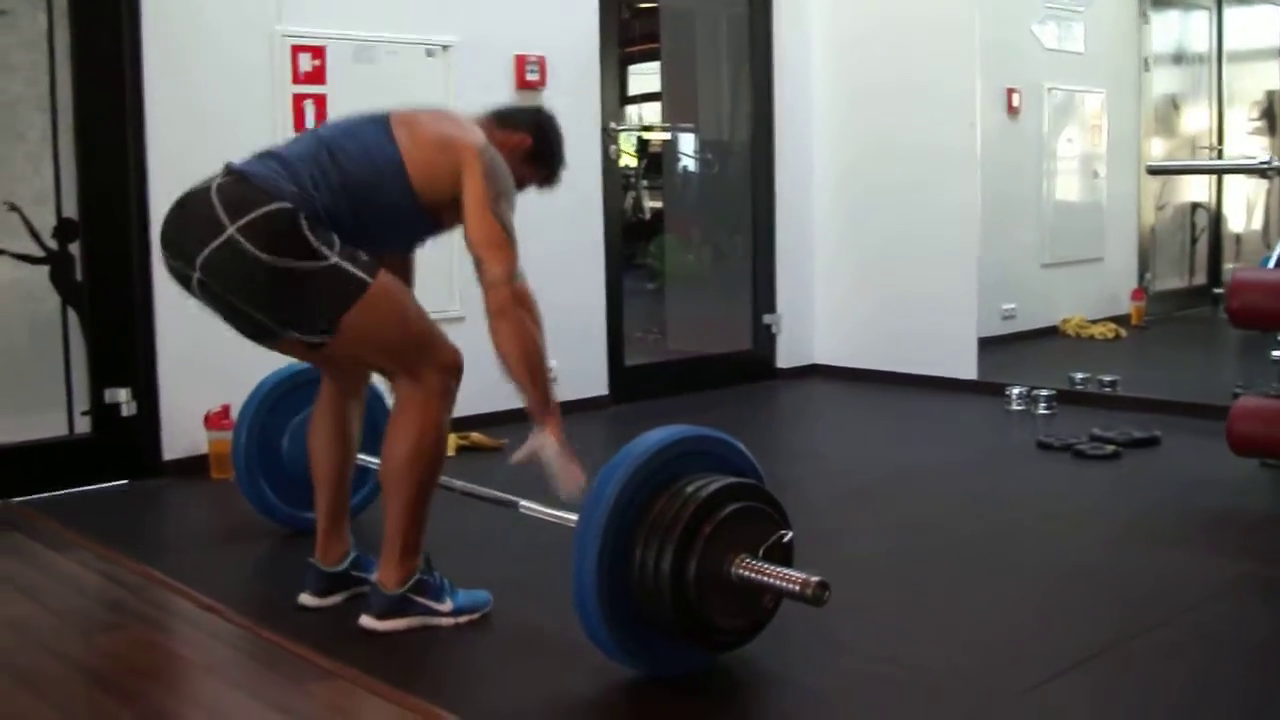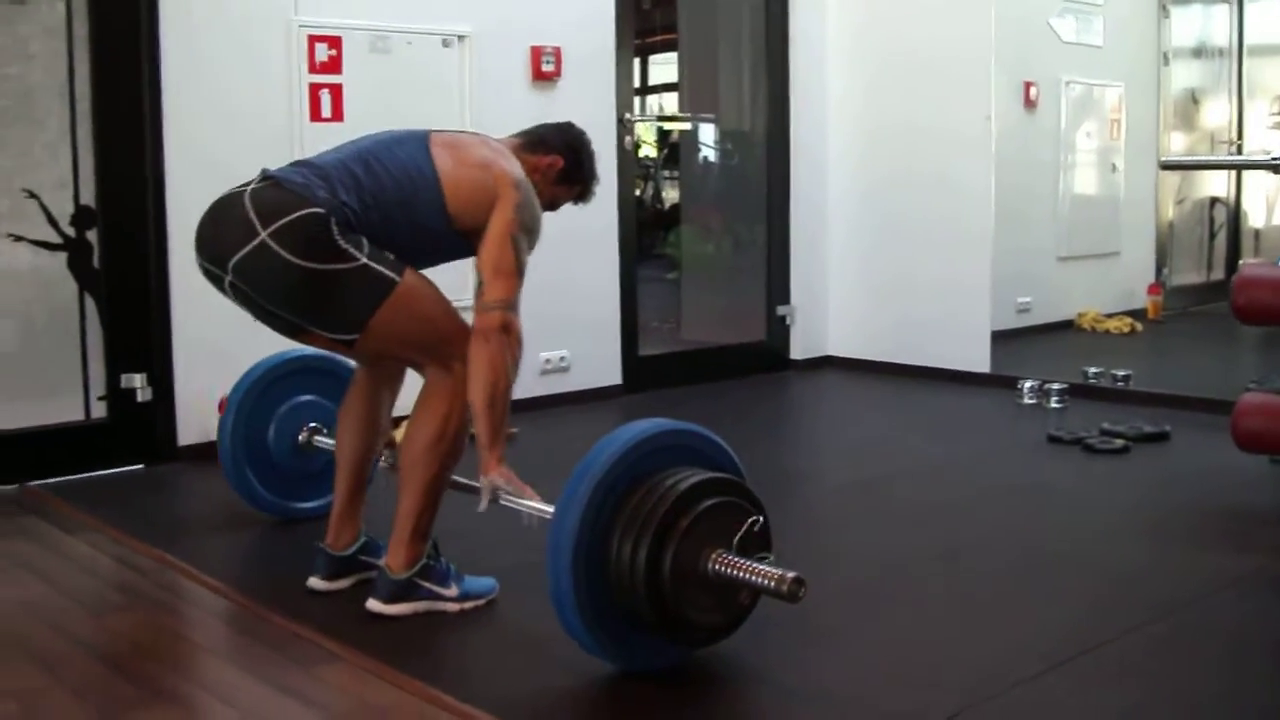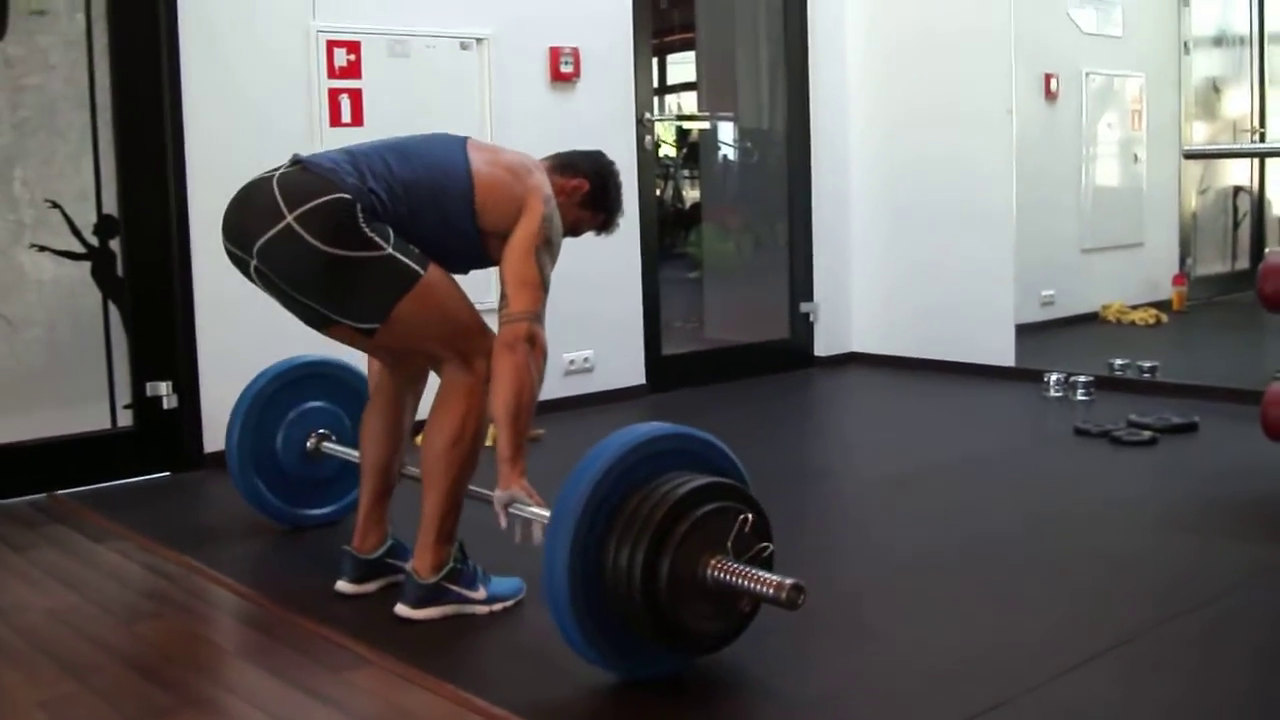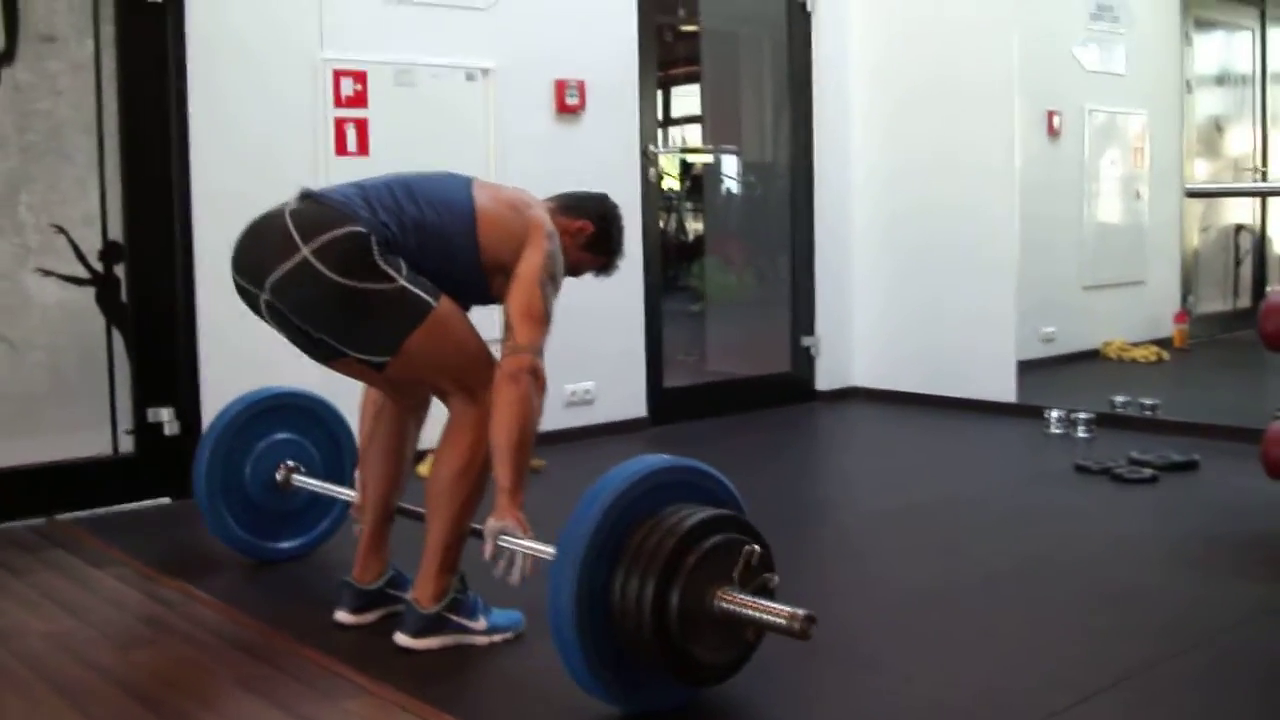
dt=0.7s
person 1, frame 1
left shoulder: (420, 143)
right shoulder: (480, 156)
left elbow: (387, 286)
right elbow: (505, 296)
right wrist: (548, 426)
left hip: (195, 223)
right hip: (260, 234)
left knee: (352, 366)
right knee: (434, 373)
left ankle: (330, 563)
right ankle: (398, 586)
person 1, frame 2
left shoulder: (449, 159)
right shoulder: (511, 187)
left elbow: (387, 300)
right elbow: (494, 326)
left wrist: (380, 430)
right wrist: (491, 457)
left hip: (228, 224)
right hip: (289, 237)
left knee: (385, 352)
right knee: (454, 362)
left ankle: (341, 548)
right ankle: (405, 572)
person 1, frame 3
right shoulder: (537, 200)
left elbow: (399, 319)
right elbow: (520, 337)
right wrist: (512, 470)
left hip: (257, 209)
right hip: (317, 221)
left knee: (409, 359)
right knee: (471, 362)
left ankle: (368, 551)
right ankle: (433, 574)
person 1, frame 4
left shoulder: (478, 218)
right shoulder: (540, 236)
left elbow: (392, 354)
right elbow: (521, 369)
left wrist: (367, 471)
right wrist: (508, 503)
left hip: (264, 245)
right hip: (330, 253)
left knee: (409, 390)
right knee: (476, 396)
left ankle: (368, 582)
right ankle: (433, 606)
